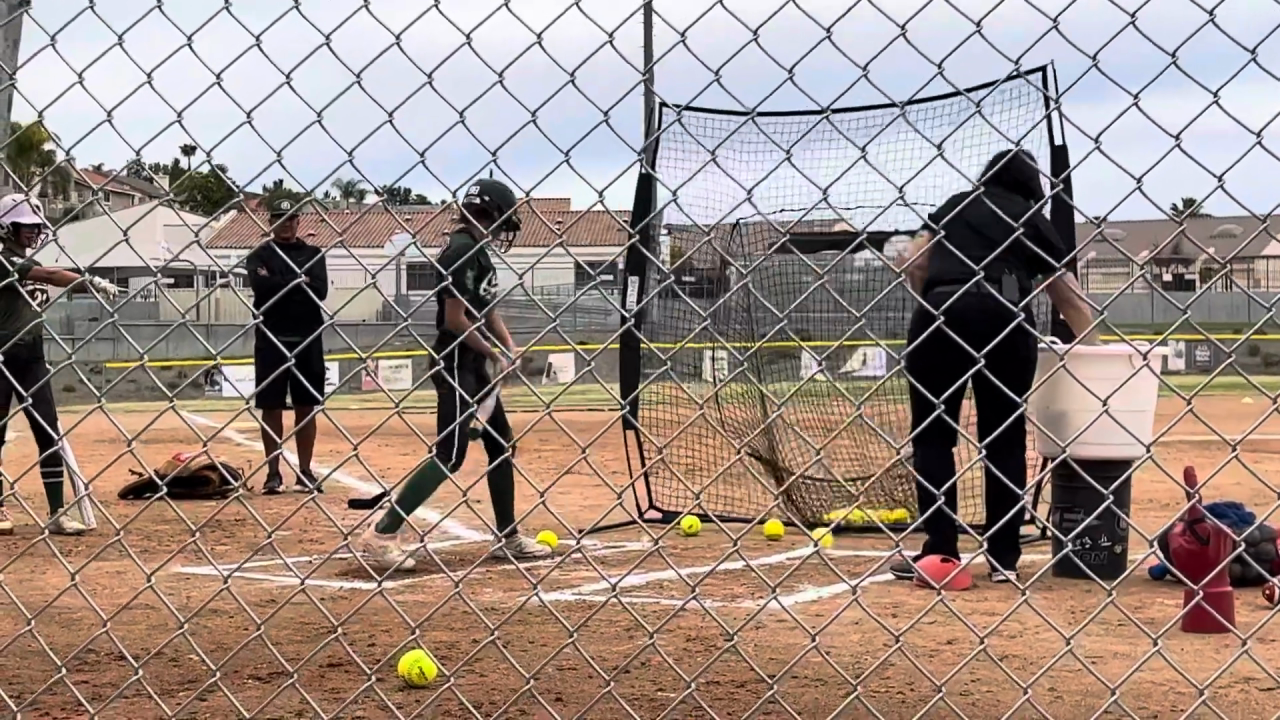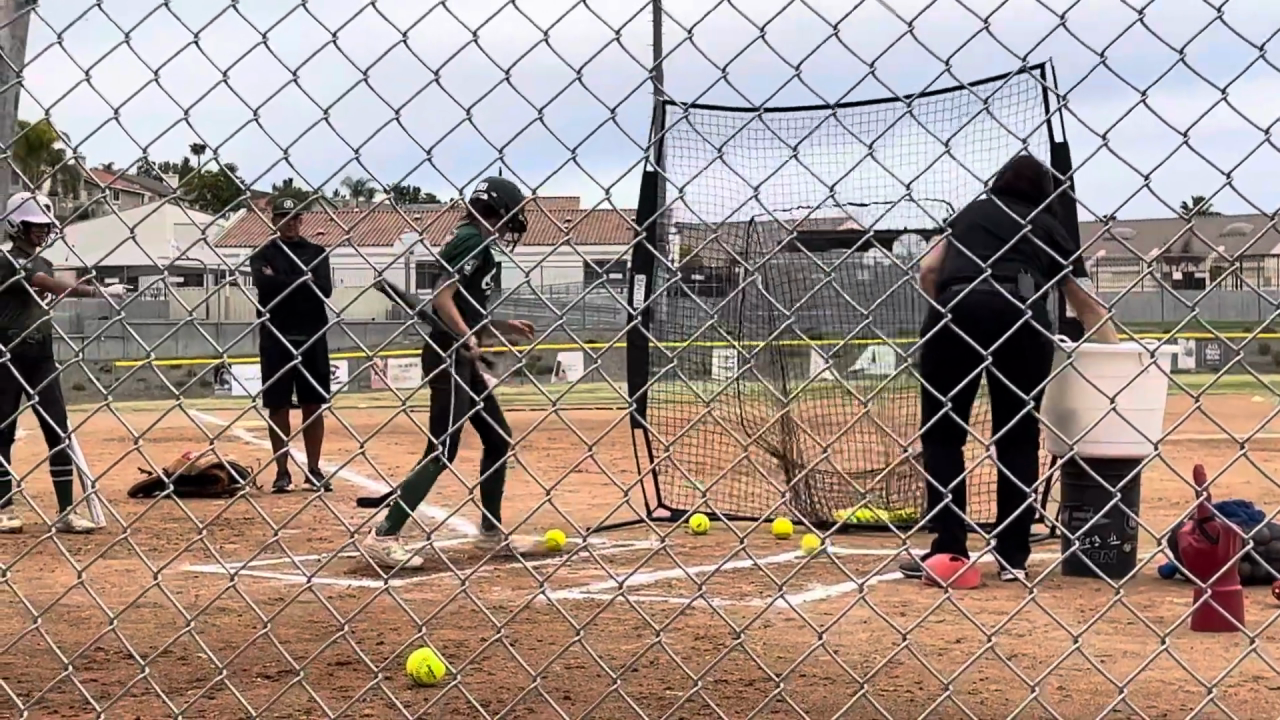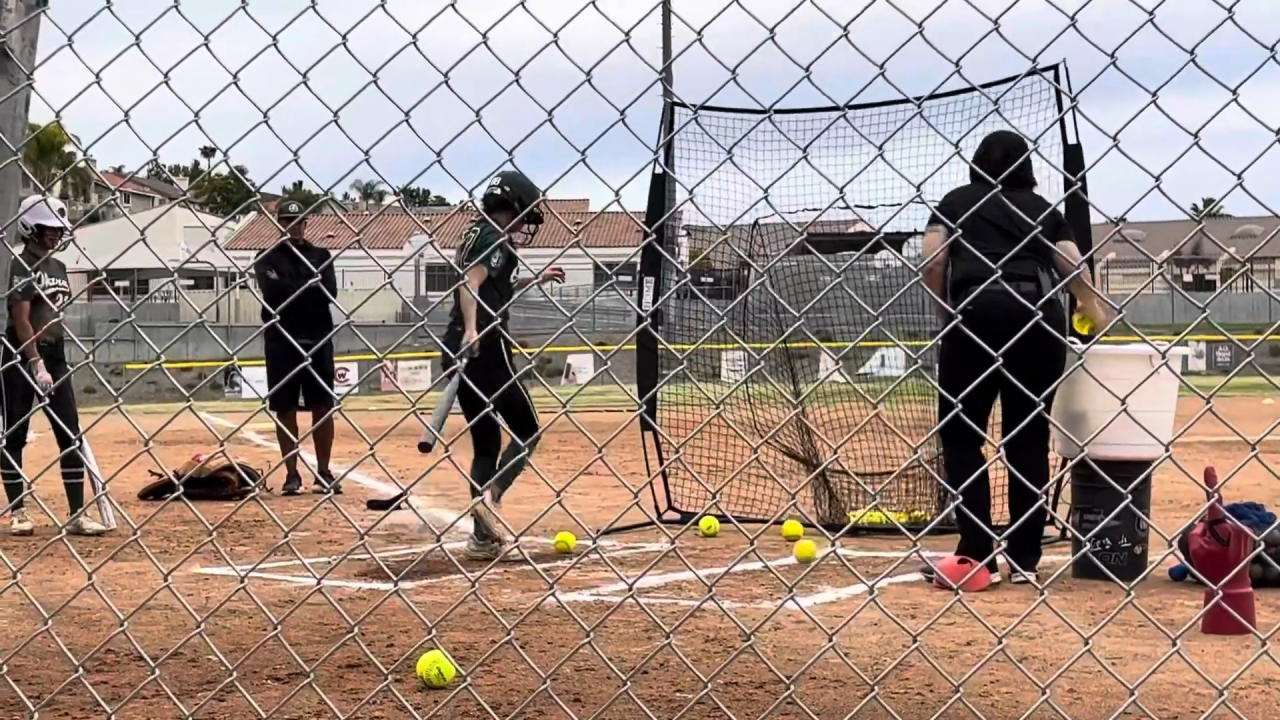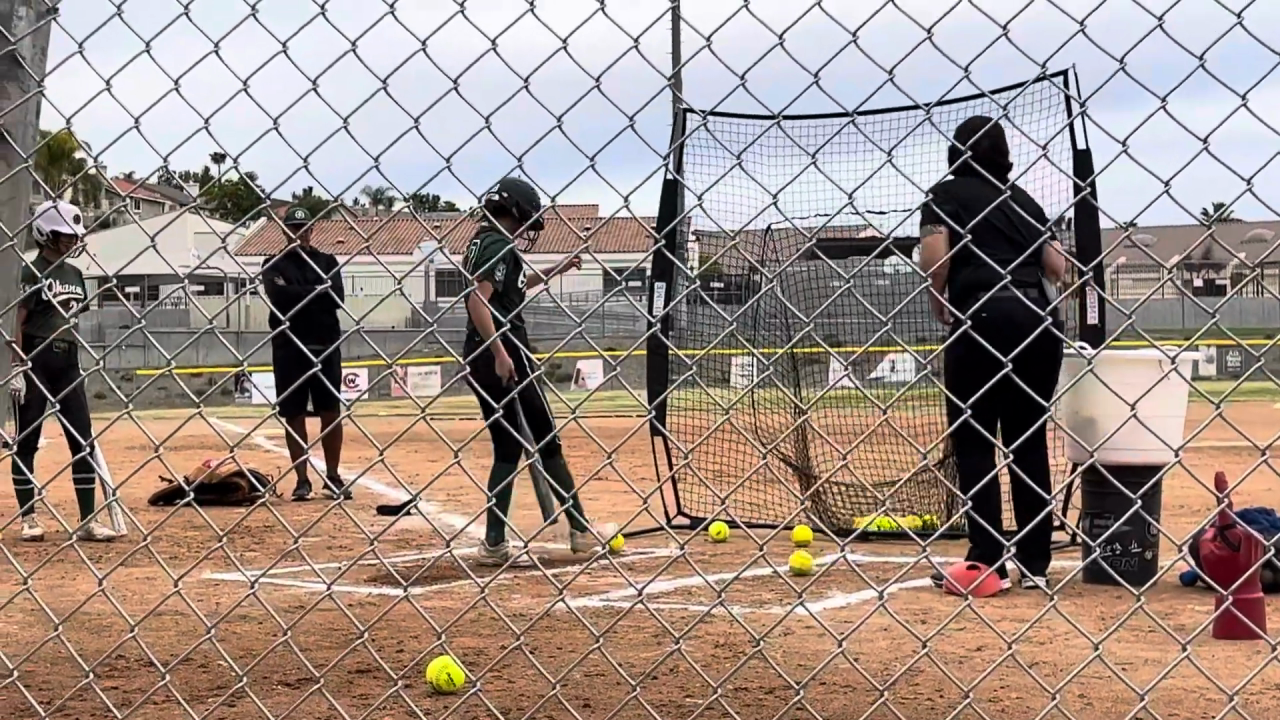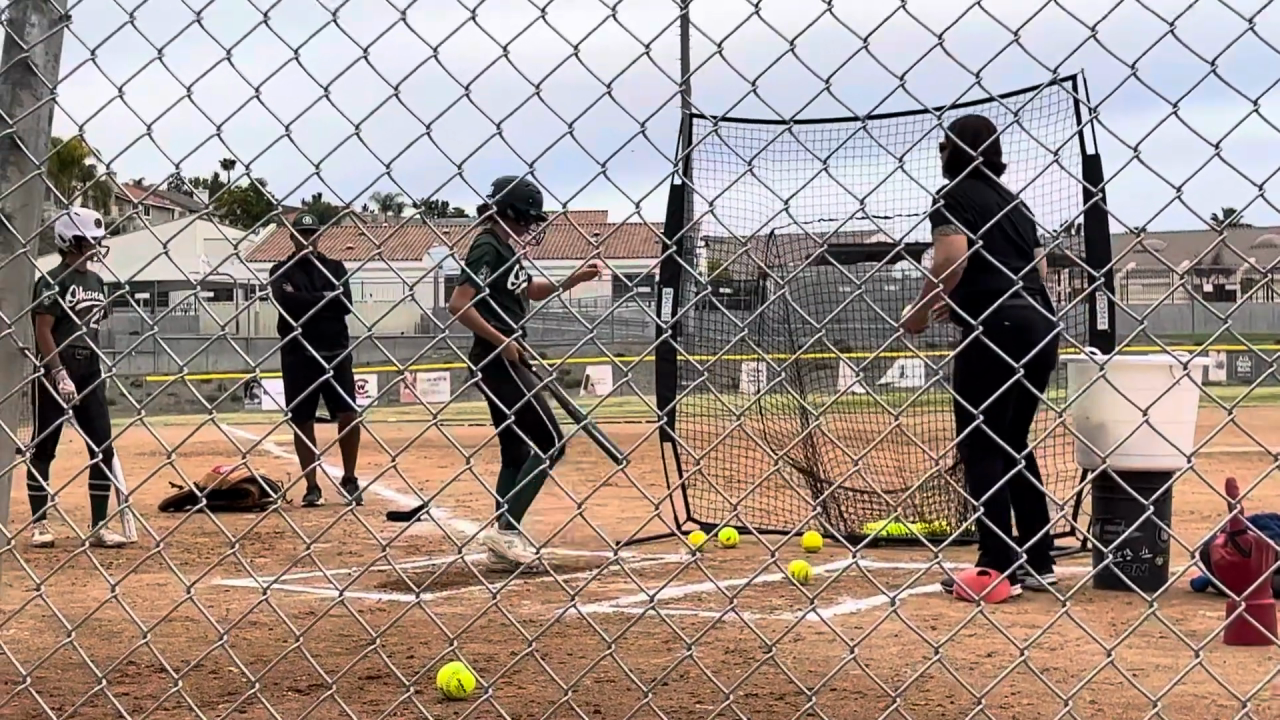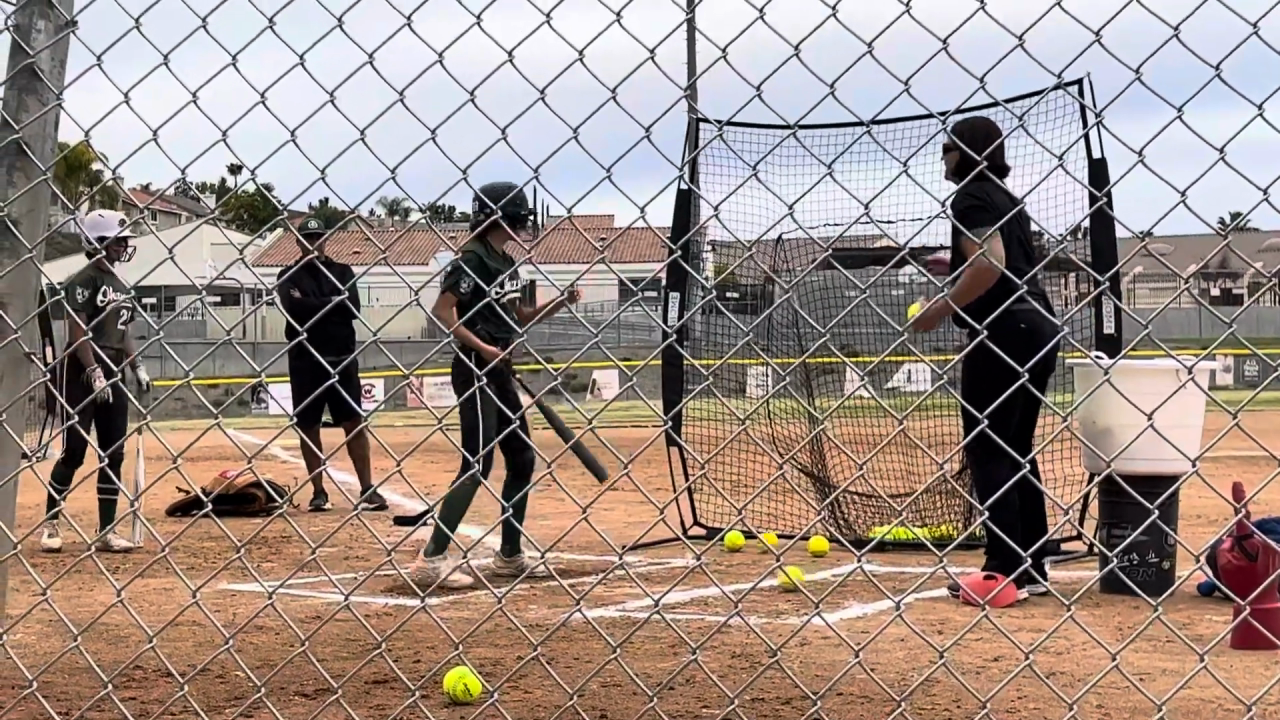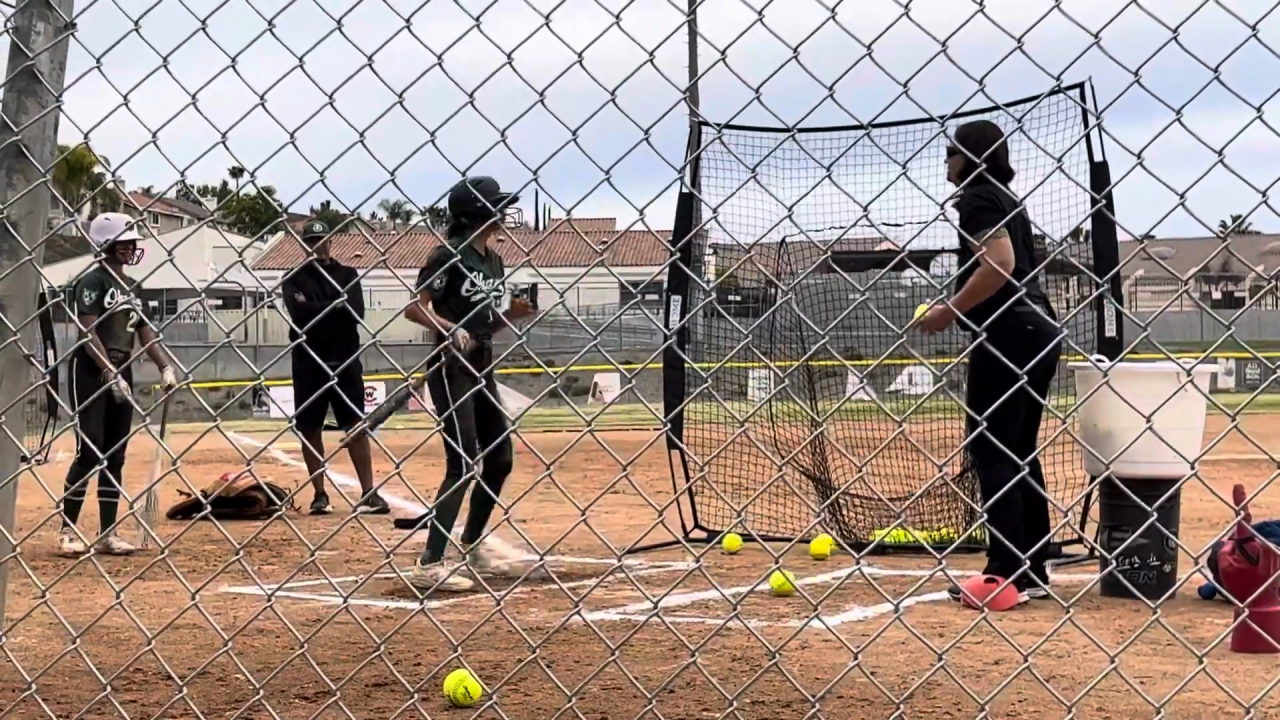
dt=0.3s
person 1, frame 1
left shoulder: (954, 205)
right shoulder: (1034, 220)
left elbow: (911, 264)
right elbow: (1071, 299)
left hip: (941, 312)
right hip: (1005, 317)
left knee: (932, 434)
right knee: (1005, 437)
left ankle: (941, 551)
right ankle: (1004, 557)
person 1, frame 2
left shoulder: (968, 212)
right shoulder: (1050, 228)
left elbow: (928, 271)
right elbow: (1087, 303)
left hip: (961, 311)
right hip: (1023, 316)
left knee: (942, 433)
right knee: (1018, 435)
left ankle: (949, 550)
right ankle: (1013, 556)
person 1, frame 3
left shoulder: (956, 201)
right shoulder: (1042, 208)
left elbow: (931, 263)
right elbow: (1076, 270)
left wrist: (948, 312)
right wrist: (1099, 316)
left hip: (979, 311)
right hip: (1040, 314)
left knee: (960, 433)
right knee: (1029, 436)
left ankle: (977, 554)
right ankle: (1024, 558)
person 1, frame 4
left shoulder: (946, 193)
right shoulder: (1024, 199)
left elbow: (934, 260)
right elbow: (1057, 268)
left wrist: (939, 303)
left hip: (983, 321)
right hip: (1039, 321)
left knee: (973, 441)
right knee: (1028, 443)
left ankle: (988, 562)
right ankle: (1035, 564)
person 1, frame 5
left shoulder: (953, 196)
right shoulder: (1014, 201)
left elbow: (951, 261)
right elbow: (1040, 271)
left wrist: (921, 311)
left hip: (995, 328)
right hip: (1040, 325)
left knee: (981, 448)
right knee: (1016, 445)
left ankle: (999, 569)
right ankle: (1038, 563)
person 1, frame 6
left shoulder: (970, 197)
right shoulder: (1007, 199)
left elbow: (990, 266)
left wrist: (941, 308)
right wrist: (957, 265)
left hip: (1003, 332)
right hip: (1038, 327)
left knee: (988, 451)
right knee: (1016, 451)
left ankle: (1005, 573)
right ankle: (1031, 567)
person 1, frame 7
left shoulder: (977, 197)
right shoulder: (1005, 198)
left elbow: (1001, 266)
left wrist: (948, 310)
left hip: (1006, 334)
right hip: (1037, 331)
left knee: (991, 451)
right knee: (1020, 453)
left ankle: (1007, 575)
right ankle: (1032, 571)
person 2, frame 1
left shoulder: (474, 250)
right shoulder: (465, 250)
left elbow: (486, 310)
right elbow: (454, 318)
left wrist: (509, 348)
right wrist: (491, 354)
left hip: (471, 363)
right hip: (458, 362)
left knee: (502, 445)
right knee: (449, 455)
left ankle: (508, 538)
right ankle: (382, 533)
person 2, frame 2
left shoulder: (470, 240)
right shoulder: (473, 240)
right elbow: (442, 295)
left wrist: (504, 325)
right wrist: (466, 337)
left hip: (458, 356)
right hip: (452, 356)
left knee: (499, 440)
right knee: (442, 451)
left ankle: (492, 532)
right ankle: (383, 536)
person 2, frame 3
left shoulder: (475, 233)
right shoulder: (496, 238)
right elbow: (469, 283)
left wrist: (536, 278)
right wrist: (471, 328)
left hip: (463, 350)
right hip: (485, 348)
left knee: (487, 443)
right knee: (527, 432)
left ankle: (484, 537)
right ankle: (488, 500)
person 2, frame 4
left shoulder: (481, 243)
right shoulder: (500, 246)
right elbow: (477, 302)
left wrist: (559, 269)
right wrist: (500, 351)
left hip: (479, 360)
right hip: (500, 358)
left knee: (507, 449)
right knee: (546, 440)
left ankle: (495, 543)
right ankle: (581, 530)
person 2, frame 5
left shoulder: (506, 249)
right shoulder: (489, 248)
left elbow: (527, 291)
right elbow: (458, 305)
left wrist: (575, 280)
right wrist: (503, 341)
left hip: (497, 361)
right hip: (499, 360)
left knee: (517, 453)
right knee: (550, 444)
left ankle: (503, 547)
right ankle: (505, 529)
person 2, frame 6
left shoulder: (508, 262)
right shoulder: (472, 258)
right elbow: (442, 312)
left wrist: (553, 305)
right wrist: (481, 346)
left hip: (500, 371)
right hip: (475, 370)
left knee: (522, 460)
right knee: (477, 464)
left ankle: (510, 555)
right ankle: (432, 557)
person 2, frame 7
left shoulder: (495, 261)
right shoulder: (449, 255)
right elbow: (415, 308)
left wrist: (513, 314)
right wrist: (450, 330)
left hip: (482, 369)
right hip: (451, 369)
left knee: (499, 460)
right knee: (464, 466)
left ankle: (472, 545)
right ankle: (429, 564)
person 3, frame 1
left shoulder: (32, 266)
right elbow: (51, 275)
left wrist: (36, 353)
right wrist: (92, 282)
left hip: (32, 357)
left knee: (49, 435)
left ankle: (57, 513)
person 3, frame 2
left shoulder: (41, 262)
right elbow: (54, 286)
right wrist: (99, 290)
left hip: (42, 354)
left knee: (59, 433)
left ankle: (66, 512)
person 3, frame 3
left shoulder: (58, 267)
left wrist: (52, 359)
right wrist: (36, 364)
left hip: (53, 357)
left knee: (70, 435)
left ankle: (77, 514)
person 3, frame 4
left shoulder: (75, 274)
right shoulder: (32, 272)
right elbow: (17, 324)
right wrist: (18, 369)
left hip: (68, 363)
right hip: (36, 362)
left knee: (83, 441)
right knee: (26, 442)
left ankle: (87, 520)
right ankle: (28, 517)
person 3, frame 5
left shoulder: (96, 281)
right shoulder: (53, 280)
right elbow: (43, 332)
right wrist: (59, 374)
left hip: (90, 370)
right hip: (57, 370)
left knee: (103, 448)
right knee: (44, 449)
left ankle: (99, 526)
right ankle: (39, 524)
person 3, frame 6
left shoulder: (122, 284)
right shoulder: (84, 279)
right elbow: (77, 332)
left wrist: (138, 368)
right wrist: (94, 372)
left hip: (112, 373)
right hip: (82, 372)
left knee: (113, 454)
right knee: (74, 452)
left ankle: (106, 531)
right ankle: (51, 524)
person 3, frame 7
left shoulder: (132, 286)
right shoulder: (92, 281)
left elbow: (145, 334)
right elbow: (88, 334)
left wrist: (166, 367)
right wrist: (110, 374)
left hip: (121, 374)
right hip: (91, 373)
left knee: (114, 457)
right knee: (89, 453)
left ankle: (107, 534)
right ankle: (68, 528)
person 4, frame 1
left shoulder: (313, 254)
right shoulder: (259, 255)
left elbow: (320, 291)
right elbow: (261, 286)
left wrist: (280, 286)
right wrist: (299, 283)
left hip: (307, 340)
right hip: (271, 340)
left knee: (307, 407)
right knee: (271, 408)
left ankle: (305, 472)
right ankle: (273, 472)
person 4, frame 2
left shoulder: (316, 252)
right shoulder: (263, 254)
left elbow: (324, 289)
right elbow: (266, 285)
left wrist: (286, 285)
right wrist: (303, 282)
left hip: (311, 337)
right hip: (276, 338)
left knee: (314, 405)
right knee: (278, 406)
left ankle: (314, 470)
right ankle: (282, 471)
person 4, frame 3
left shoulder: (321, 256)
right shoulder: (267, 258)
left elbow: (330, 293)
right elbow: (271, 290)
left wrist: (291, 290)
right wrist: (309, 286)
left hip: (317, 341)
right hip: (281, 342)
left knee: (323, 408)
right knee: (285, 410)
left ankle: (323, 472)
right ankle: (292, 474)
person 4, frame 4
left shoulder: (327, 262)
right shoulder: (274, 264)
left elbow: (337, 298)
right elbow: (279, 296)
left wrist: (298, 297)
right wrist: (316, 292)
left hip: (325, 346)
right hip: (289, 348)
left knee: (332, 413)
right knee: (293, 415)
left ankle: (333, 477)
right ankle: (302, 480)
person 4, frame 5
left shoulder: (335, 267)
right shoulder: (281, 271)
left elbow: (345, 304)
right elbow: (286, 302)
left wrist: (306, 302)
right wrist: (324, 298)
left hip: (335, 352)
right hip: (298, 354)
left knee: (349, 416)
right knee: (302, 421)
left ankle: (349, 478)
right ankle: (311, 486)
person 4, frame 6
left shoulder: (343, 272)
right shoulder: (289, 276)
left elbow: (353, 309)
right elbow: (295, 307)
left wrist: (315, 310)
right wrist: (333, 304)
left hip: (342, 357)
right hip: (306, 360)
left knee: (355, 423)
right knee: (308, 426)
left ankle: (367, 491)
right ankle: (319, 492)
person 4, frame 7
left shoulder: (347, 275)
right shoulder: (294, 279)
left elbow: (357, 312)
right elbow: (299, 312)
left wrist: (318, 311)
right wrist: (336, 307)
left hip: (345, 361)
right hip: (309, 362)
left knee: (356, 426)
right knee: (310, 430)
left ankle: (368, 494)
right ankle: (319, 494)
